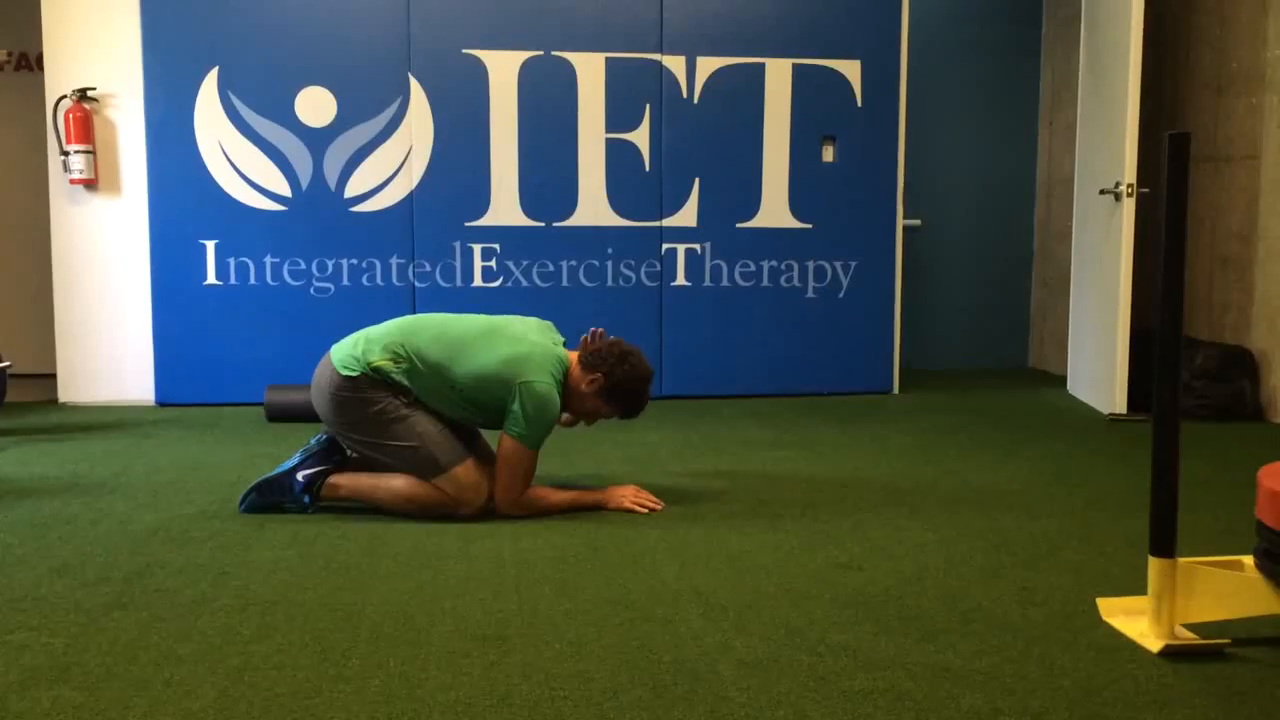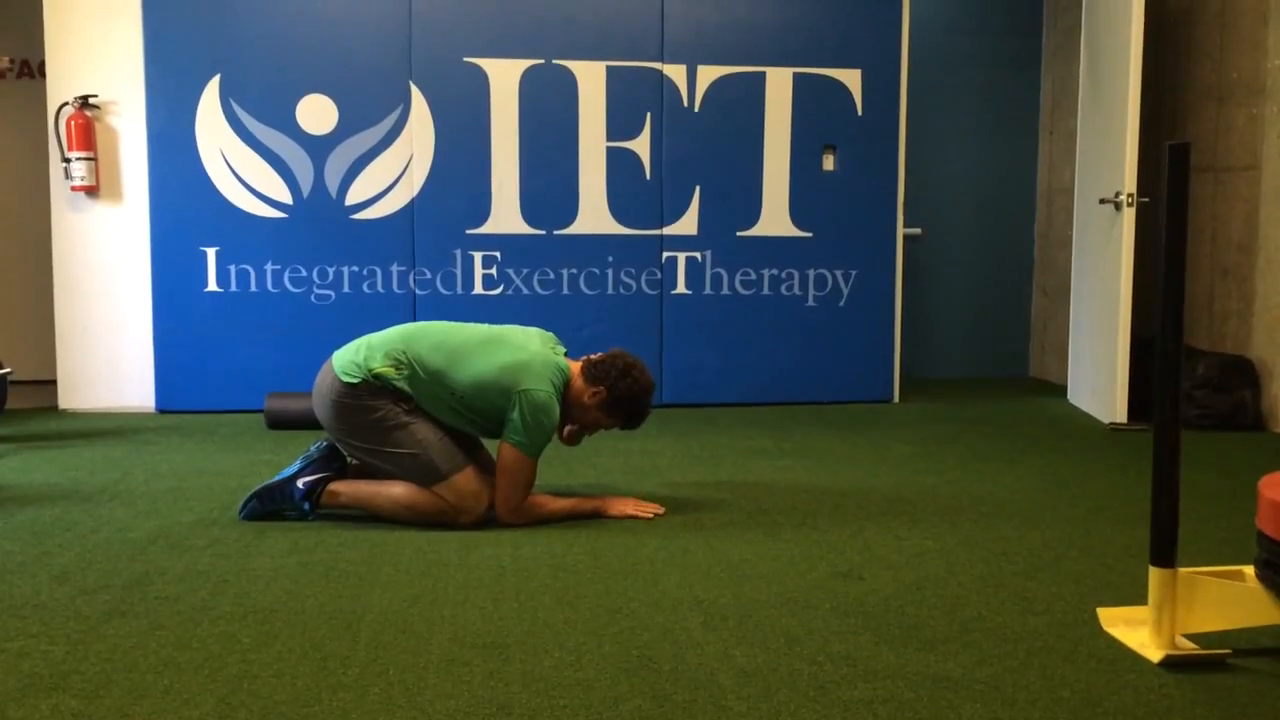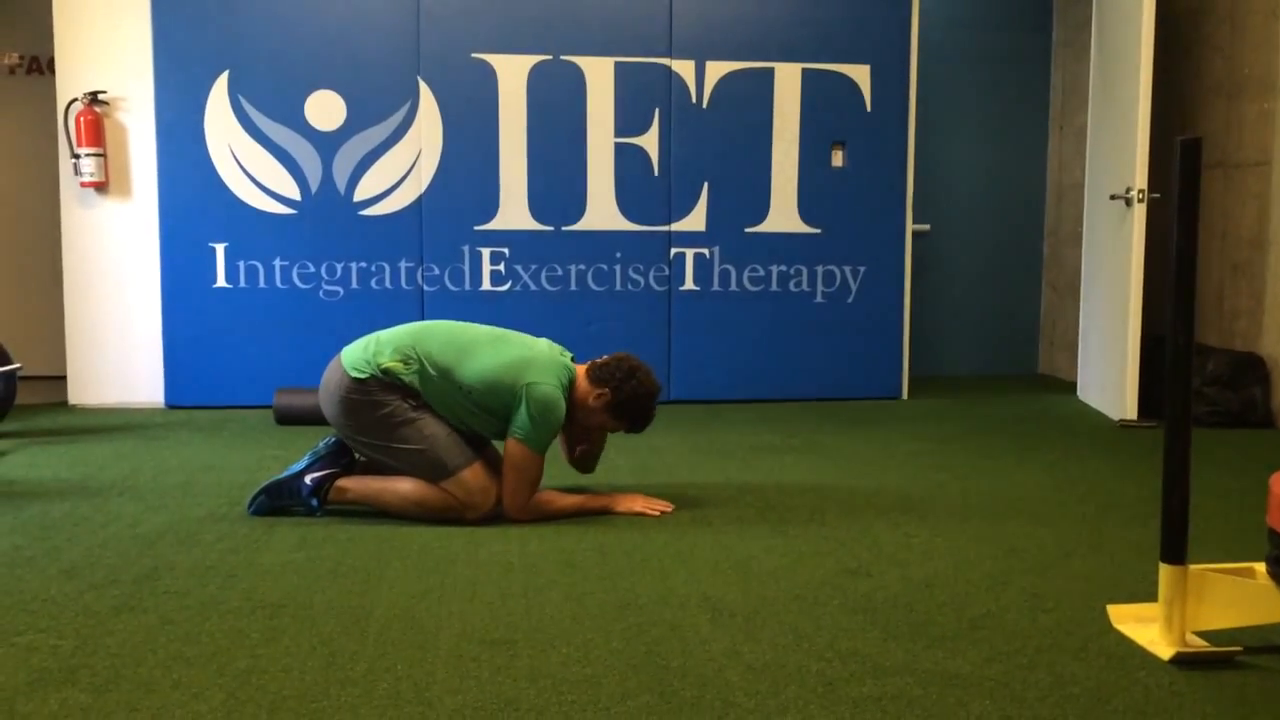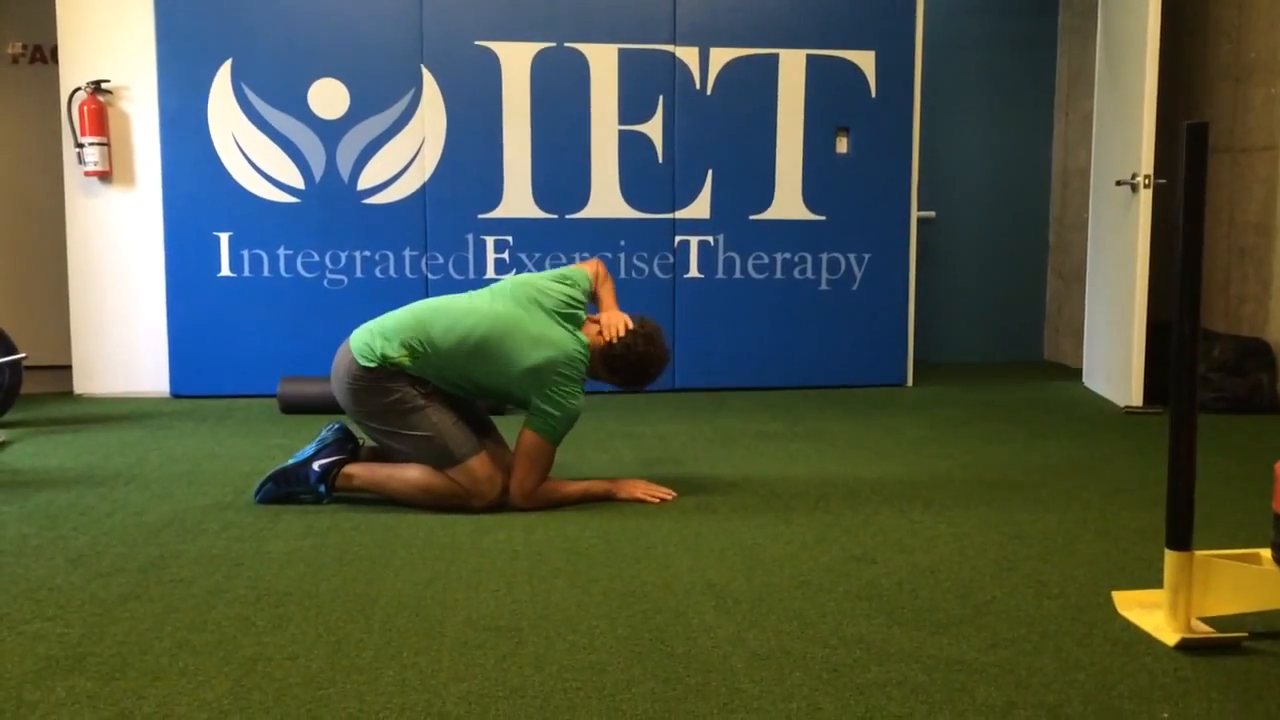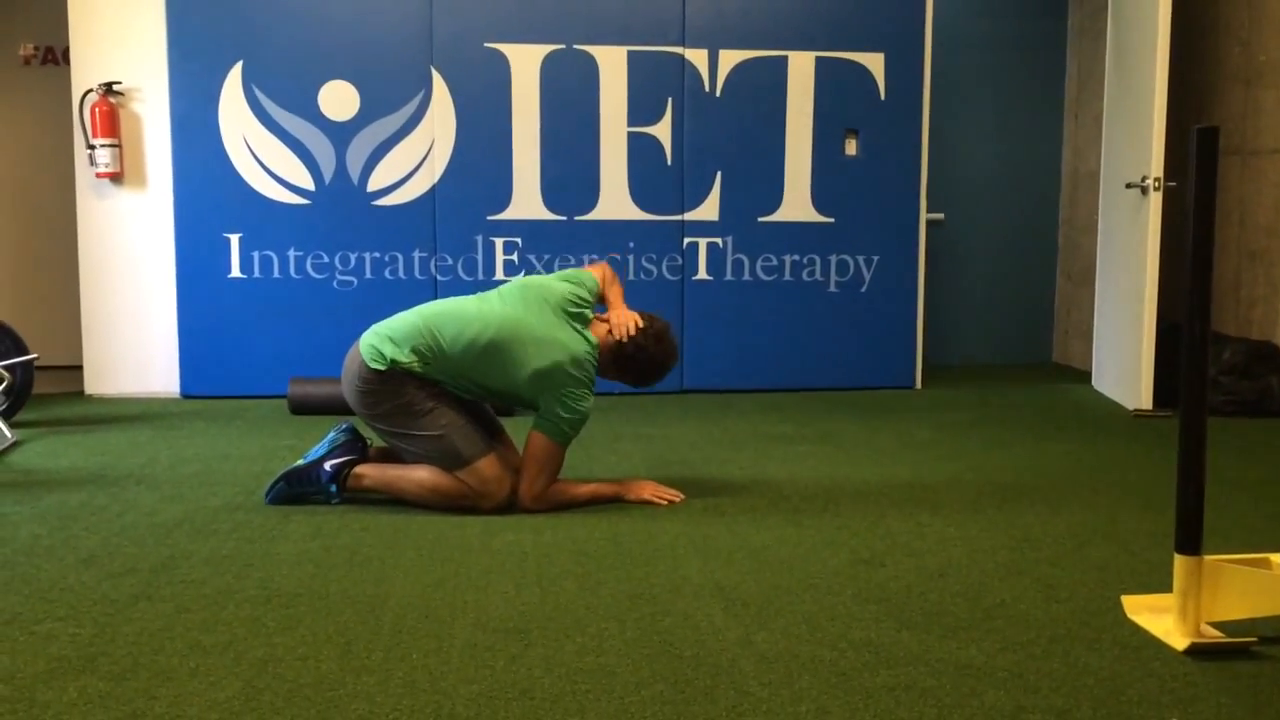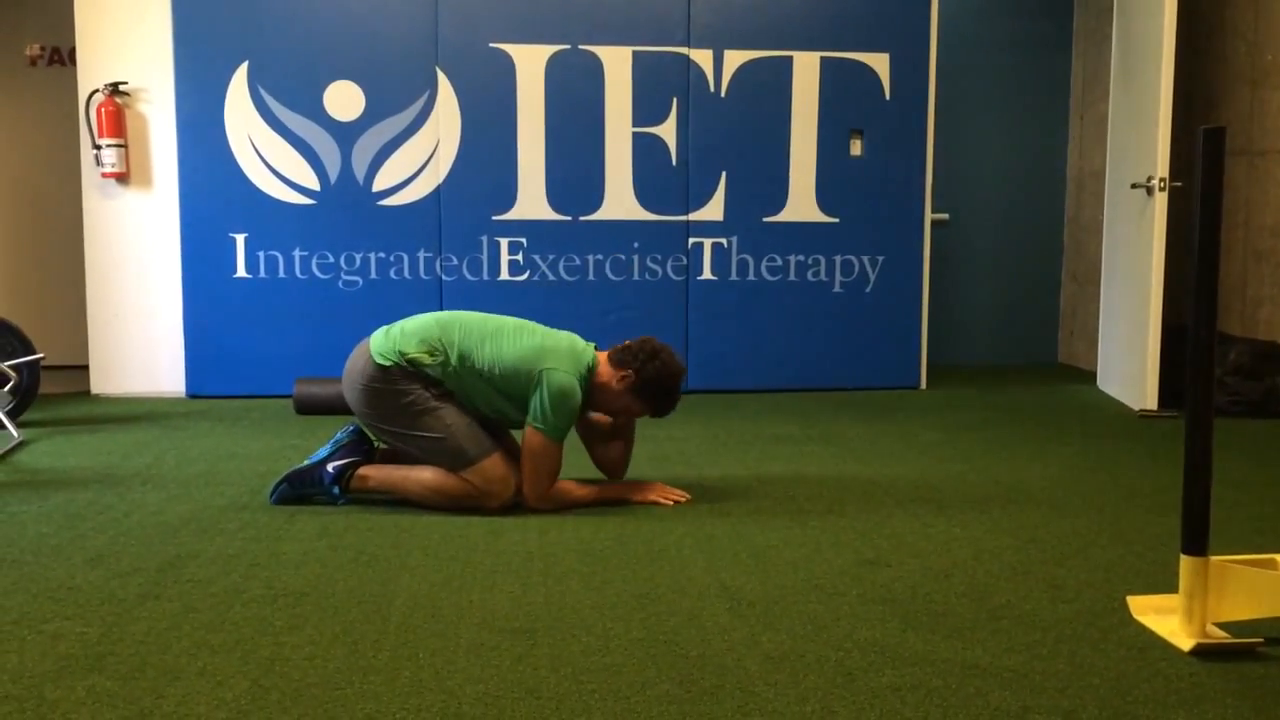
dt=0.7s
person 1, frame 1
left shoulder: (548, 335)
right shoulder: (539, 388)
left elbow: (552, 422)
right elbow: (511, 499)
left wrist: (588, 358)
right wrist: (601, 497)
left hip: (364, 366)
right hip: (354, 383)
left knee: (484, 471)
right knee: (470, 495)
left ankle: (345, 456)
right ankle: (316, 483)
person 1, frame 2
left shoulder: (550, 347)
right shoulder: (538, 395)
left elbow: (567, 435)
right elbow: (510, 508)
left wrist: (579, 422)
right wrist: (601, 505)
left hip: (365, 371)
right hip: (354, 390)
left knee: (485, 481)
right knee: (470, 502)
left ankle: (342, 464)
right ankle: (317, 491)
person 1, frame 3
left shoulder: (559, 360)
right shoulder: (544, 393)
left elbow: (582, 463)
right elbow: (518, 505)
left wrist: (594, 429)
right wrist: (610, 503)
left hip: (370, 370)
right hip: (362, 386)
left knee: (491, 476)
right knee: (477, 499)
left ankle: (350, 461)
right ankle: (326, 487)
person 1, frame 4
left shoulder: (565, 291)
right shoulder: (563, 385)
left elbow: (598, 269)
right elbow: (523, 492)
left wrist: (610, 310)
right wrist: (613, 488)
left hip: (377, 348)
right hip: (373, 372)
left knee: (500, 465)
right knee: (486, 488)
left ankle: (355, 451)
right ankle: (334, 473)
person 1, frame 5
left shoulder: (570, 294)
right shoulder: (572, 388)
left elbow: (604, 272)
right elbow: (532, 495)
left wrist: (618, 308)
right wrist: (621, 489)
left hip: (388, 349)
right hip: (384, 373)
left knee: (507, 466)
right knee: (495, 488)
left ankle: (362, 450)
right ankle: (344, 473)
person 1, frame 6
left shoulder: (580, 359)
right shoulder: (562, 382)
left elbow: (611, 464)
right elbow: (538, 494)
left wrist: (625, 415)
right wrist: (629, 491)
left hip: (396, 360)
right hip: (384, 375)
left knee: (511, 467)
right knee: (498, 488)
left ankle: (368, 452)
right ankle: (348, 475)
